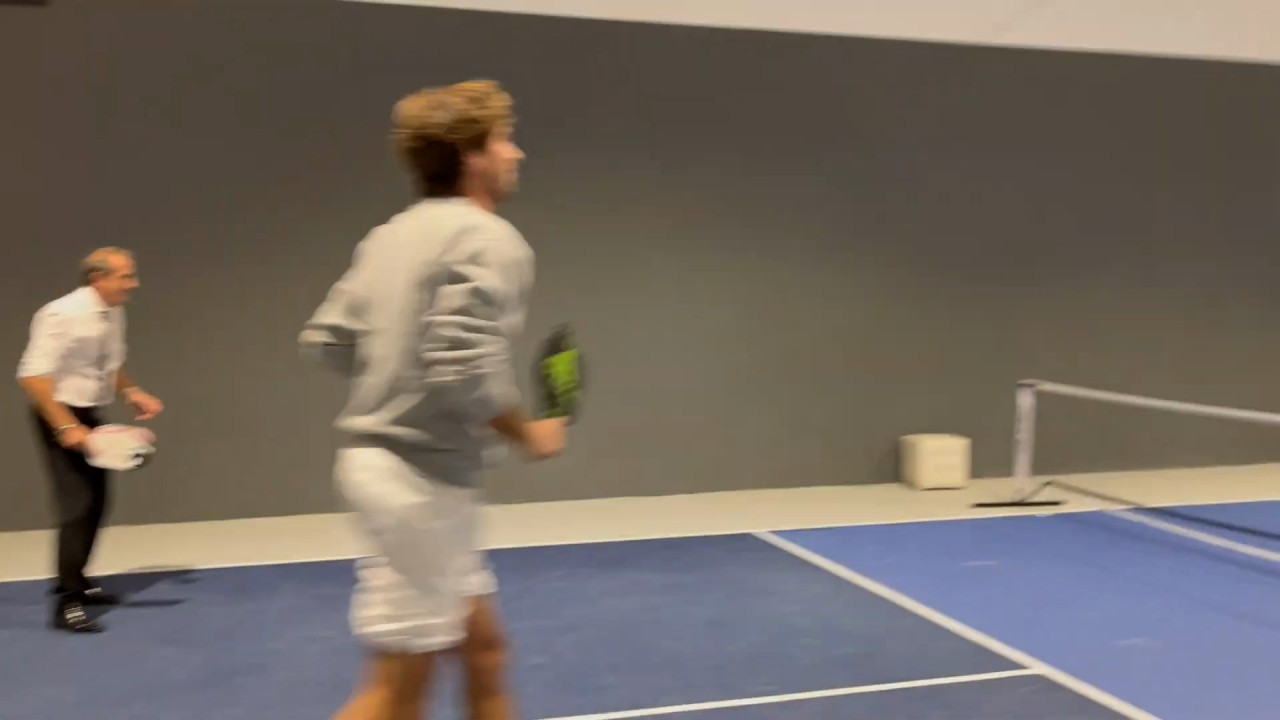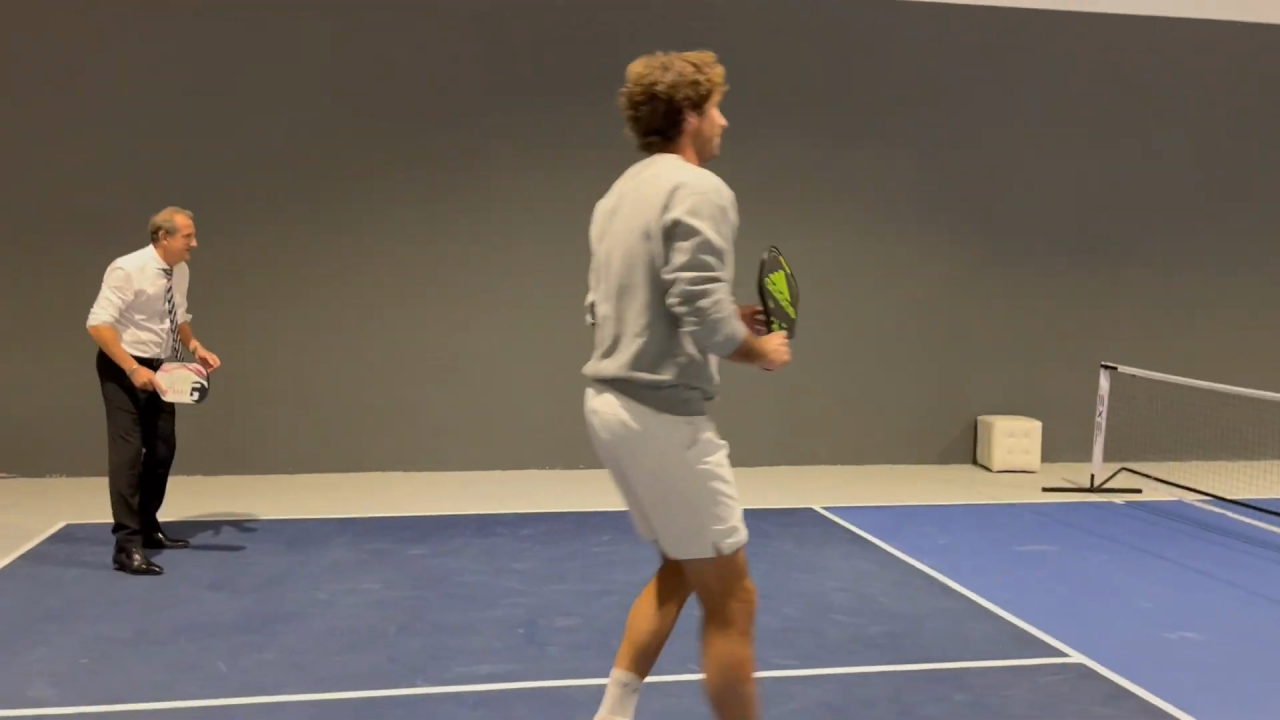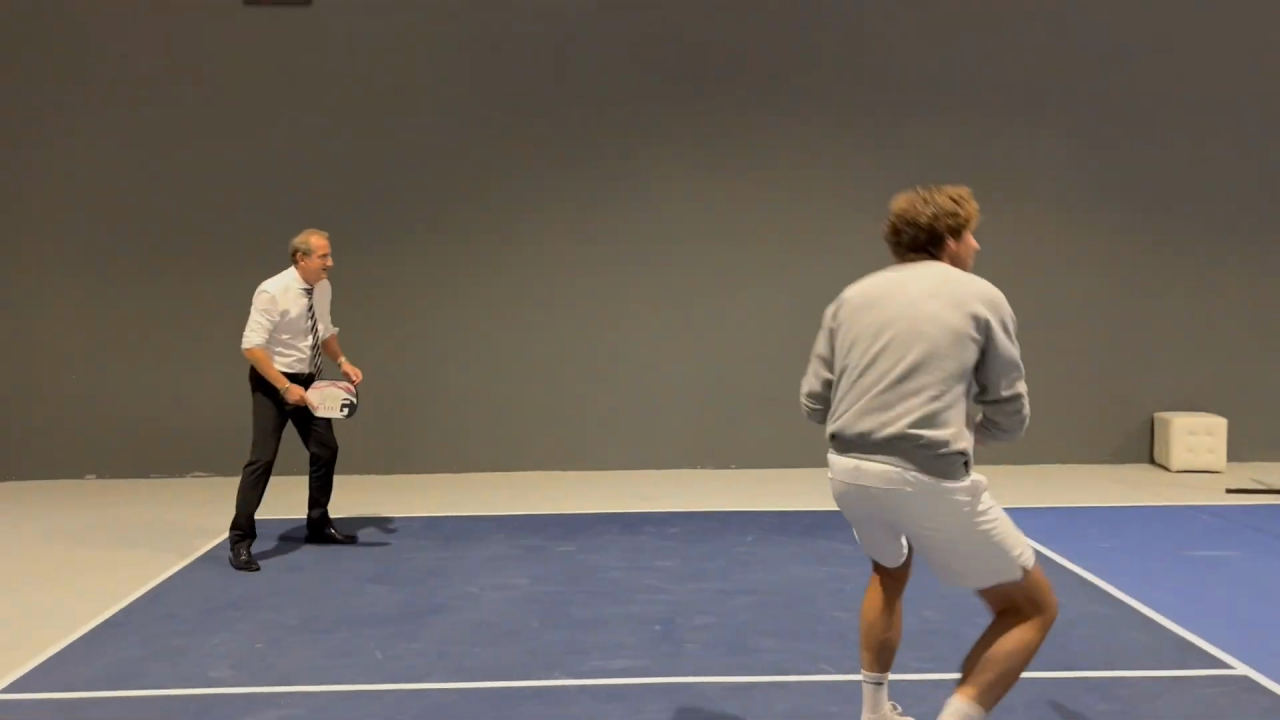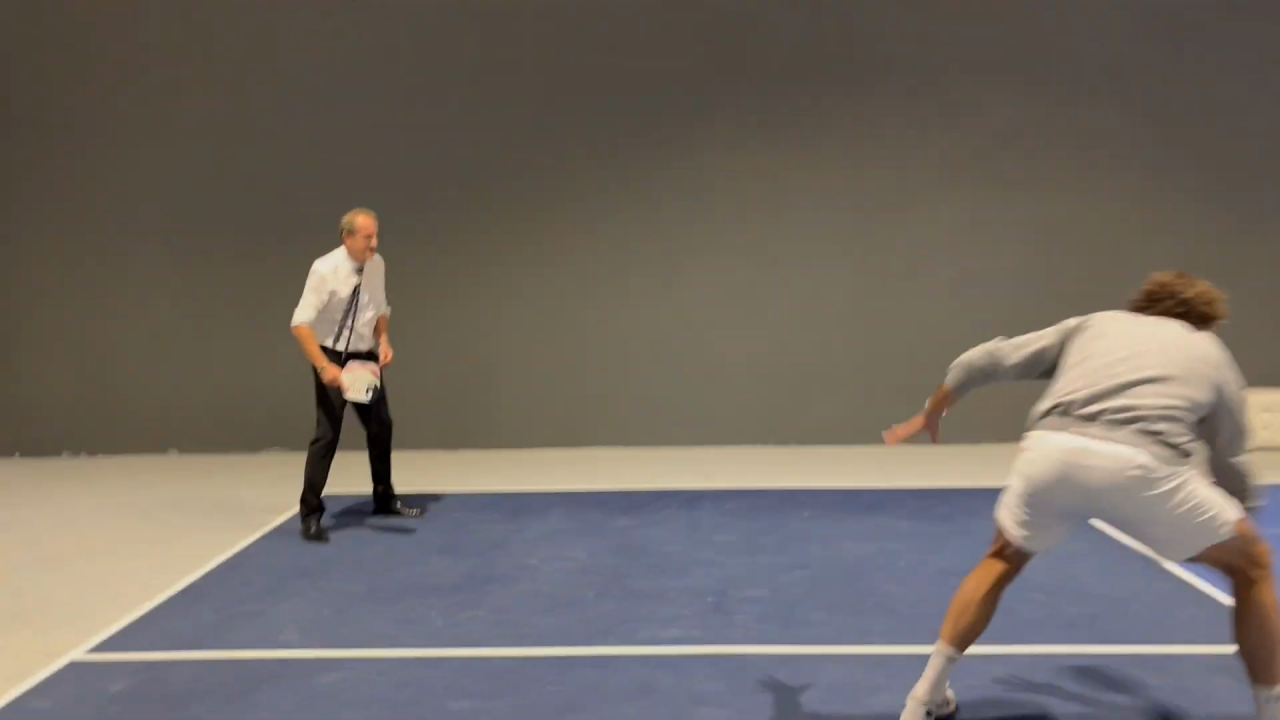
dt=0.4s
person 1, frame 1
left shoulder: (389, 236)
right shoulder: (491, 240)
left elbow: (326, 340)
right elbow: (465, 375)
right wrist: (528, 434)
left hip: (381, 463)
right hip: (419, 480)
left knee: (486, 647)
person 1, frame 2
left shoulder: (617, 196)
right shoulder: (700, 189)
right elbow: (705, 314)
right wrist: (760, 349)
left hip: (613, 404)
right hip: (663, 413)
left knee: (677, 571)
right knee: (730, 602)
person 1, frame 3
left shoulder: (851, 296)
right shoulder: (983, 298)
left elbow: (814, 401)
right elbow: (1009, 417)
left hip: (848, 467)
right hip: (928, 477)
left knee: (889, 573)
right knee: (1033, 609)
person 1, frame 4
left shoulder: (1091, 325)
right shoulder: (1217, 358)
left elbow: (985, 362)
right elbow: (1235, 476)
left wrist: (929, 416)
left hip: (1055, 451)
right hip: (1142, 464)
left knee: (1003, 560)
person 2, frame 1
left shoulder: (113, 314)
right shoulder: (64, 314)
right elbow: (34, 376)
left wrist: (132, 392)
right wrist: (66, 426)
left hip: (90, 415)
right hip: (61, 417)
left knee: (95, 500)
right knee: (77, 503)
left ankle: (77, 582)
right ankle: (68, 600)
person 2, frame 2
left shoulder: (180, 272)
right shoulder: (128, 269)
right elbow: (98, 324)
left wrist: (194, 346)
right wrist: (133, 369)
left hip: (158, 368)
right hip: (123, 367)
left knee: (163, 449)
right knee: (128, 449)
left ankle: (148, 527)
right ankle: (127, 543)
person 2, frame 3
left shoulder: (323, 288)
right shoulder: (273, 291)
right elbow: (251, 345)
left wrist: (342, 360)
right wrist: (285, 387)
left hip: (307, 381)
right hip: (272, 382)
left knee: (325, 449)
right knee: (263, 456)
left ankle: (318, 524)
right ankle: (241, 539)
person 2, frame 4
left shoulder: (377, 265)
right shoulder: (325, 270)
right elbow: (301, 323)
left wrist: (384, 341)
right wrist: (324, 367)
left hip: (366, 359)
right hip: (333, 359)
left knee: (381, 427)
right knee: (327, 434)
left ankle: (384, 498)
right ankle: (311, 513)
